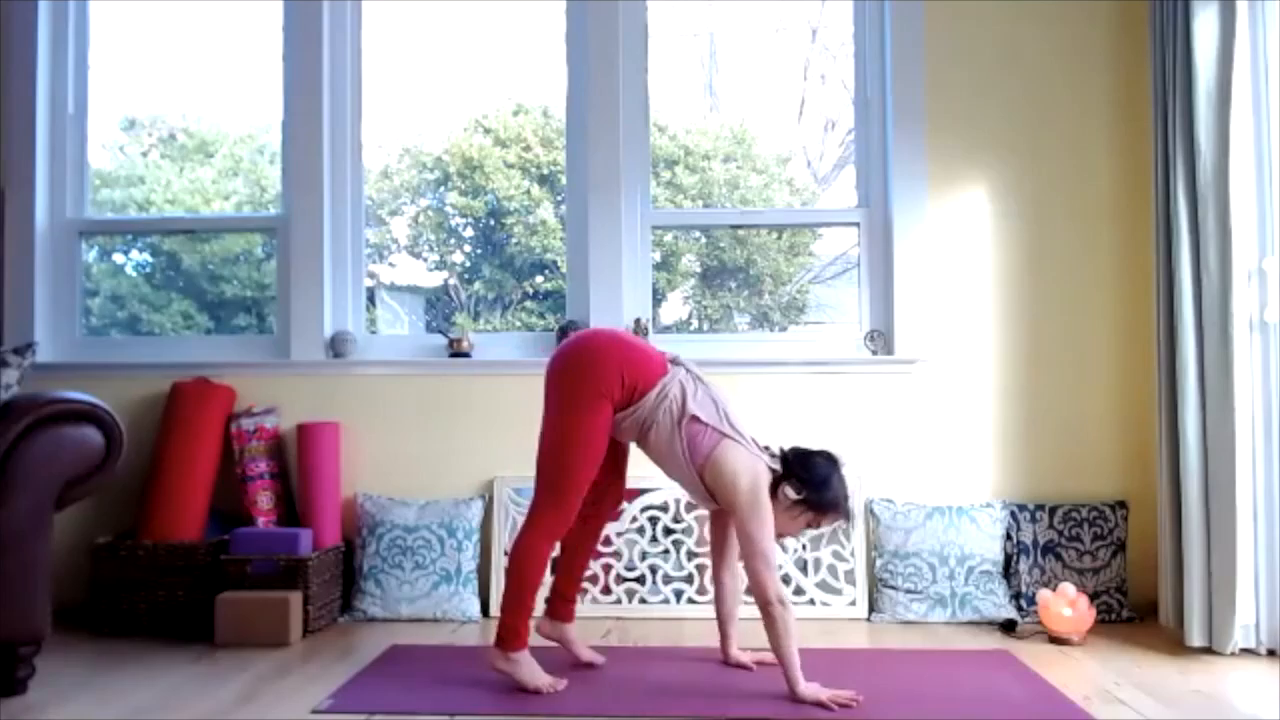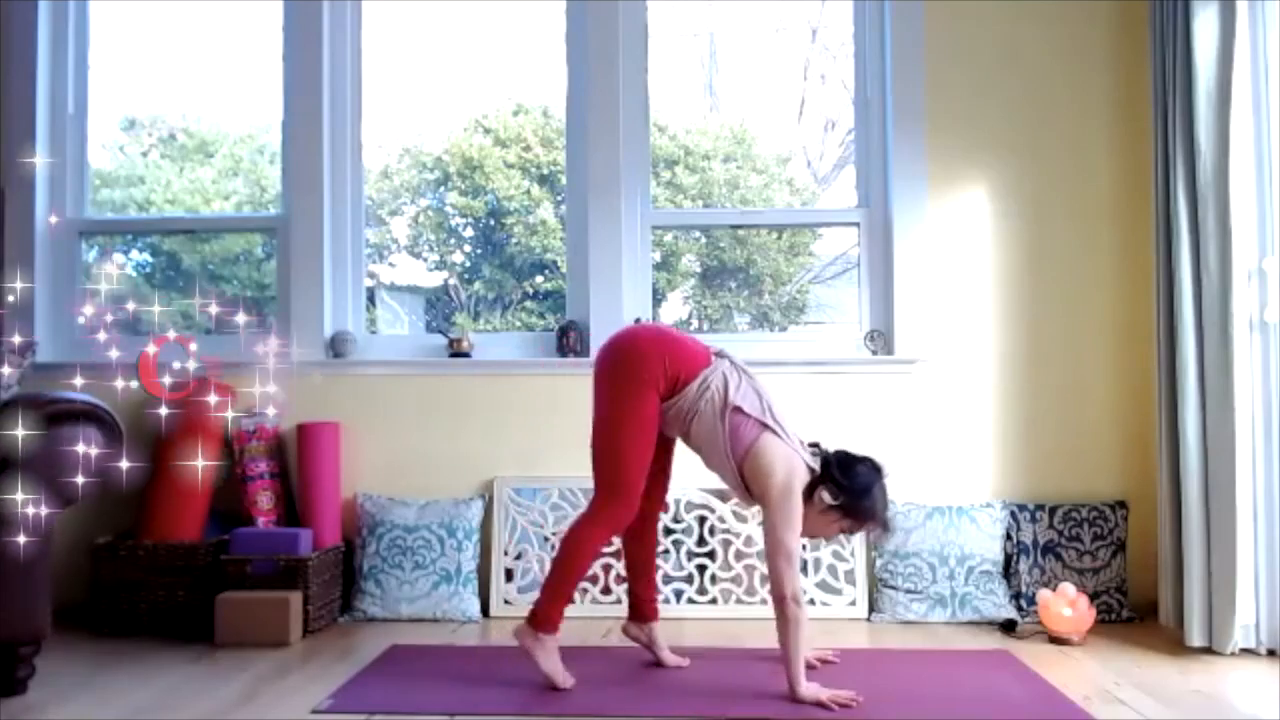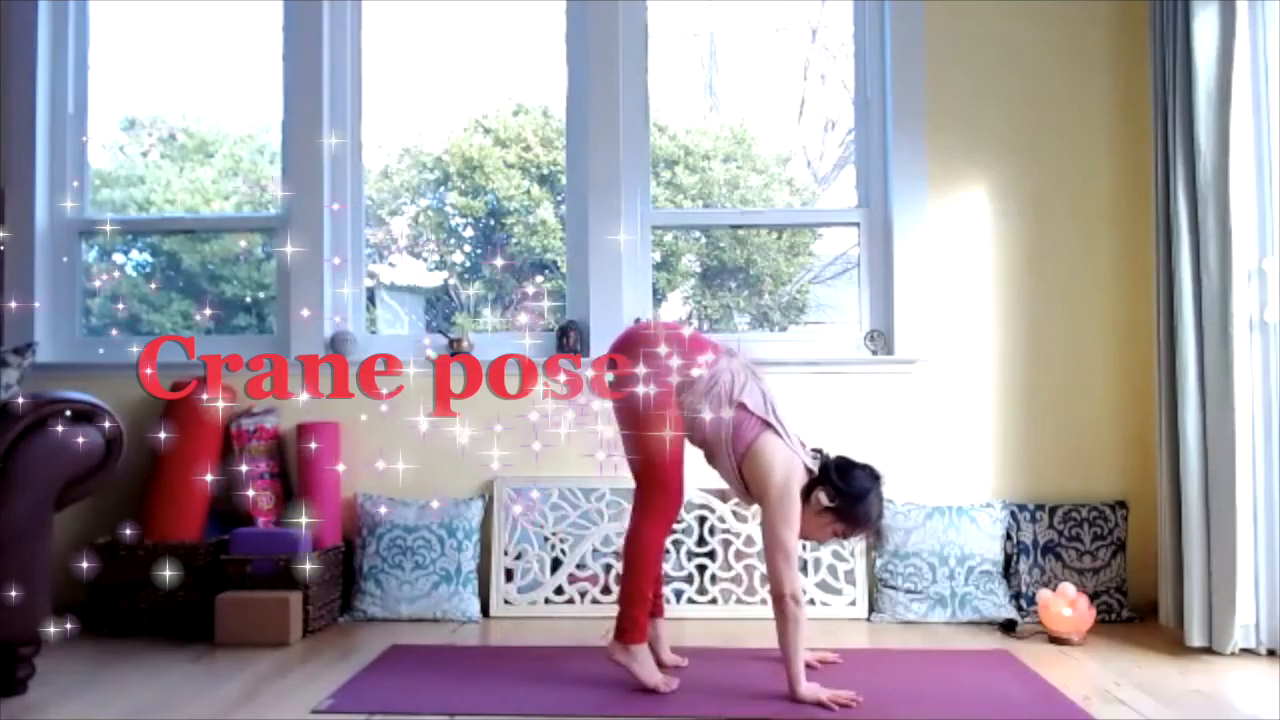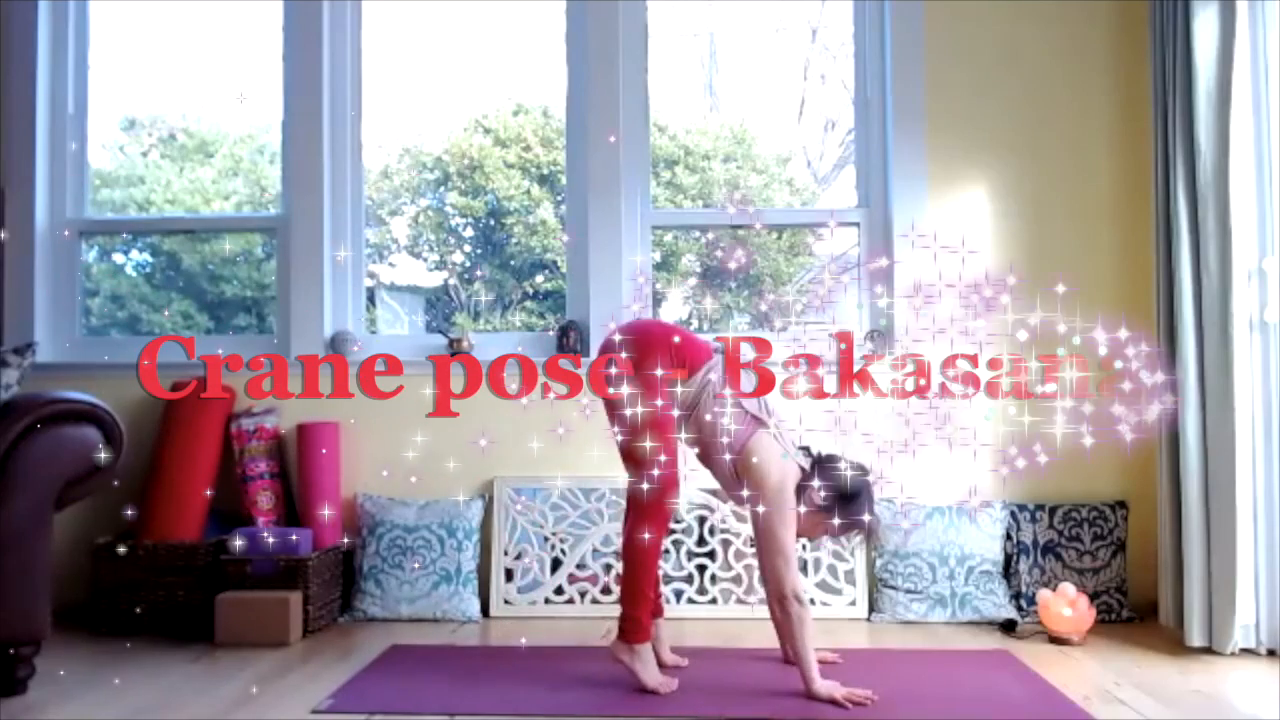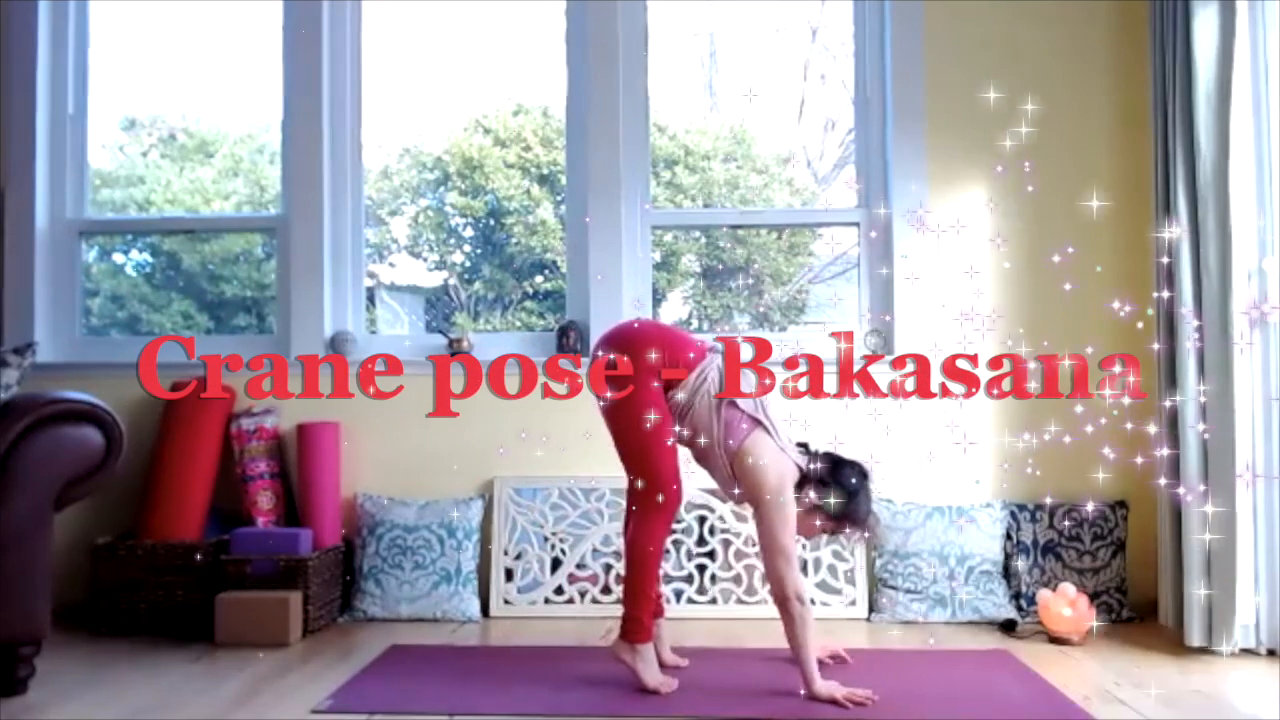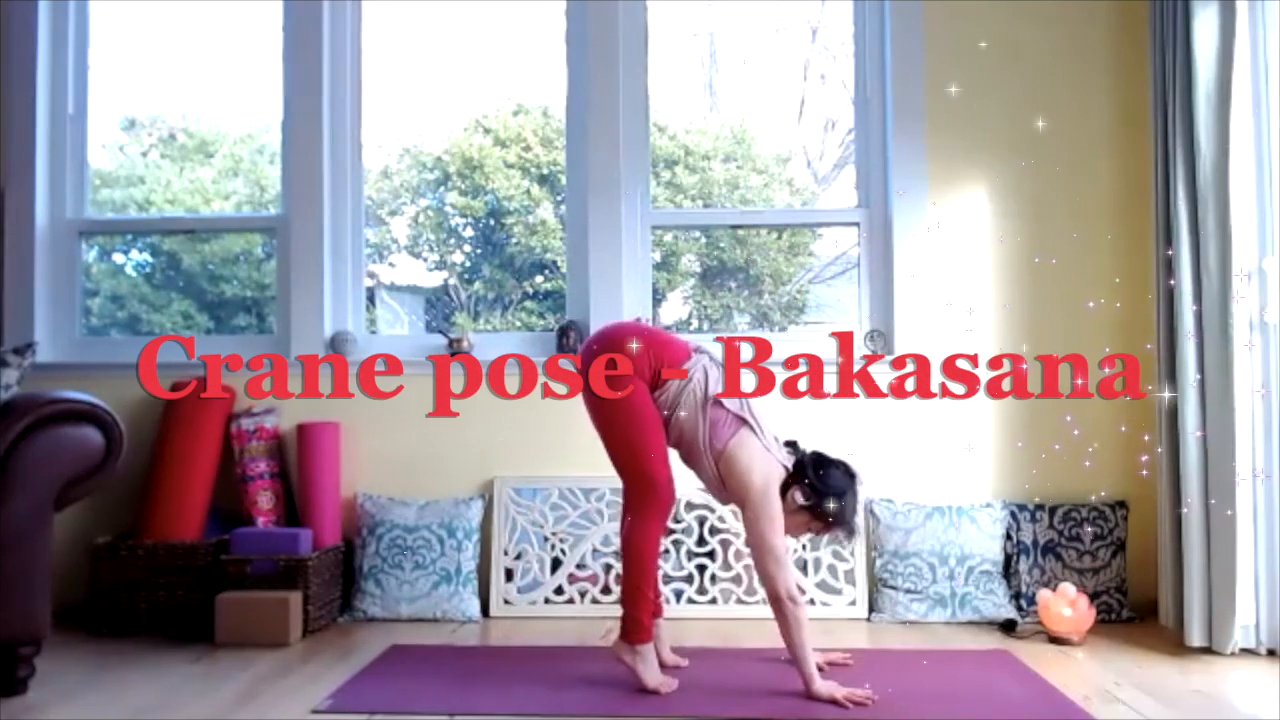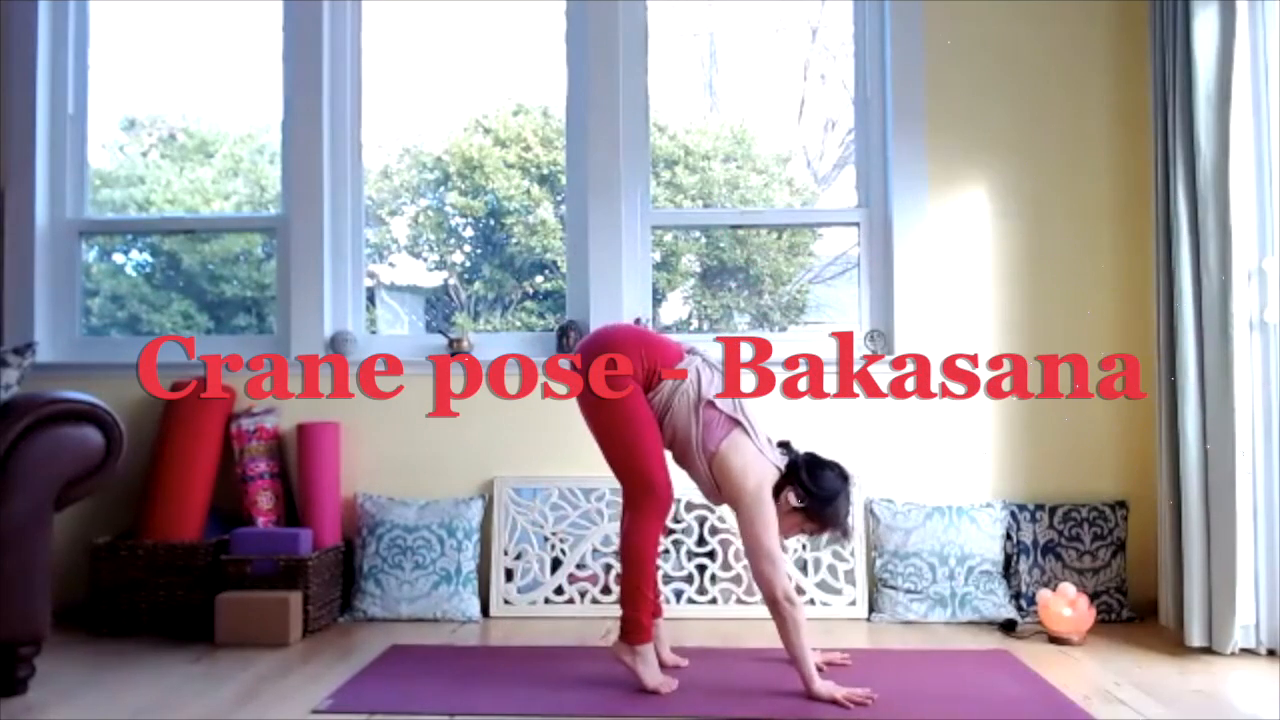
dt=0.4s
person 1, frame 1
left shoulder: (736, 478)
right shoulder: (750, 485)
left elbow: (726, 564)
right elbow: (772, 596)
left wrist: (730, 647)
right wrist: (799, 685)
left hip: (611, 366)
right hip: (598, 368)
left knee: (598, 505)
right knee: (556, 515)
left ankle: (560, 621)
right ankle: (511, 647)
person 1, frame 2
left shoulder: (794, 471)
right shoulder: (785, 481)
left elbow: (781, 580)
right elbow: (789, 592)
left wrist: (794, 648)
right wrist: (799, 685)
left hip: (659, 364)
right hip: (643, 362)
left knee: (647, 504)
right knee: (617, 507)
left ankle: (643, 621)
right ankle: (541, 629)
person 1, frame 3
left shoulder: (798, 475)
right shoulder: (784, 484)
left elbow: (784, 585)
right elbow: (787, 592)
left wrist: (795, 651)
right wrist: (799, 684)
left hip: (674, 363)
right hip: (650, 357)
left knee: (659, 503)
right knee: (660, 504)
left ankle: (651, 627)
right ankle: (630, 639)
person 1, frame 4
left shoulder: (778, 473)
right shoulder: (778, 484)
left elbow: (771, 573)
right elbow: (789, 592)
left wrist: (791, 647)
right wrist: (814, 681)
left hip: (663, 365)
right hip: (641, 357)
left knee: (650, 502)
right knee: (654, 505)
left ankle: (652, 630)
right ankle: (634, 640)
person 1, frame 5
left shoulder: (775, 475)
right shoulder: (776, 484)
left elbow: (779, 577)
right elbow: (792, 593)
left wrist: (804, 649)
right wrist: (814, 682)
left hip: (651, 359)
right hip: (634, 355)
left knee: (649, 500)
right knee: (659, 503)
left ankle: (653, 632)
right ankle: (636, 639)
person 1, frame 6
left shoulder: (774, 473)
right shoulder: (762, 485)
left elbow: (779, 580)
right elbow: (784, 593)
left wrist: (804, 653)
right wrist: (813, 683)
left hip: (643, 361)
right hip: (621, 356)
left knee: (646, 500)
right knee: (653, 501)
left ankle: (652, 631)
right ankle: (636, 642)
person 1, frame 7
left shoulder: (770, 474)
right shoulder: (755, 486)
left elbow: (776, 587)
right elbow: (781, 594)
left wrist: (804, 653)
right wrist: (813, 681)
left hip: (640, 364)
right hip: (616, 359)
left knee: (646, 500)
right knee: (652, 501)
left ankle: (651, 631)
right ankle: (636, 641)
